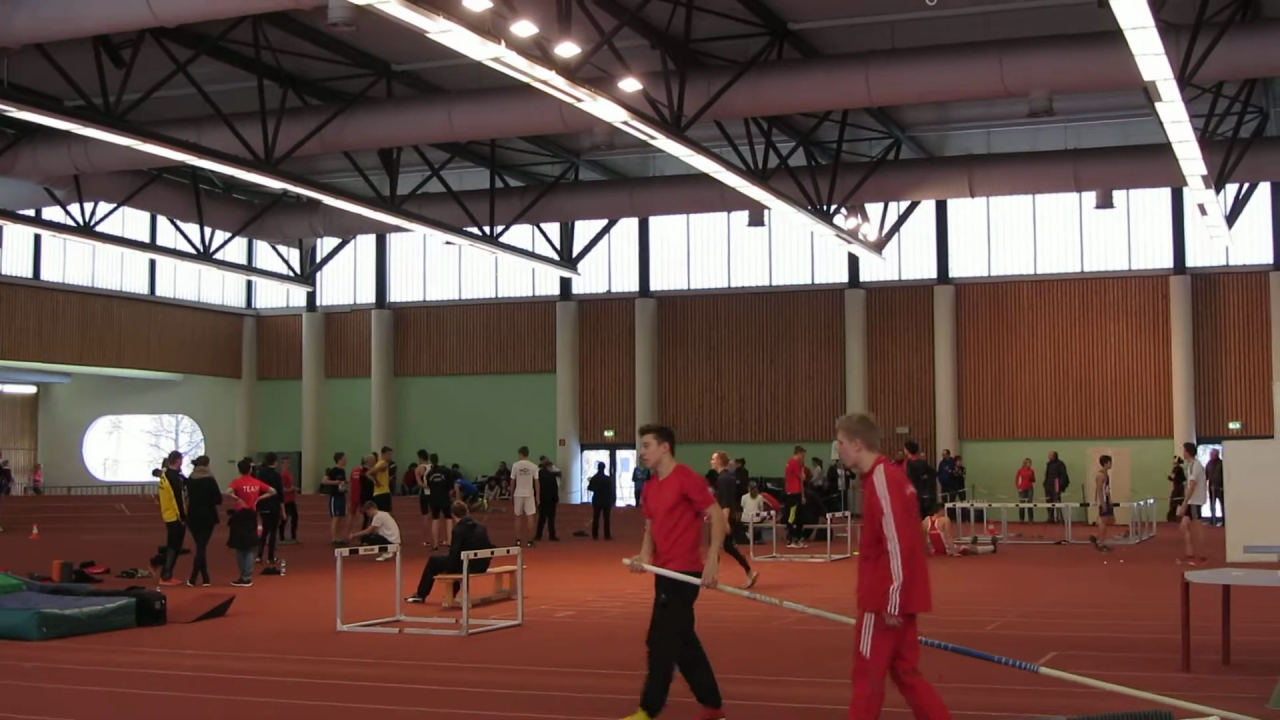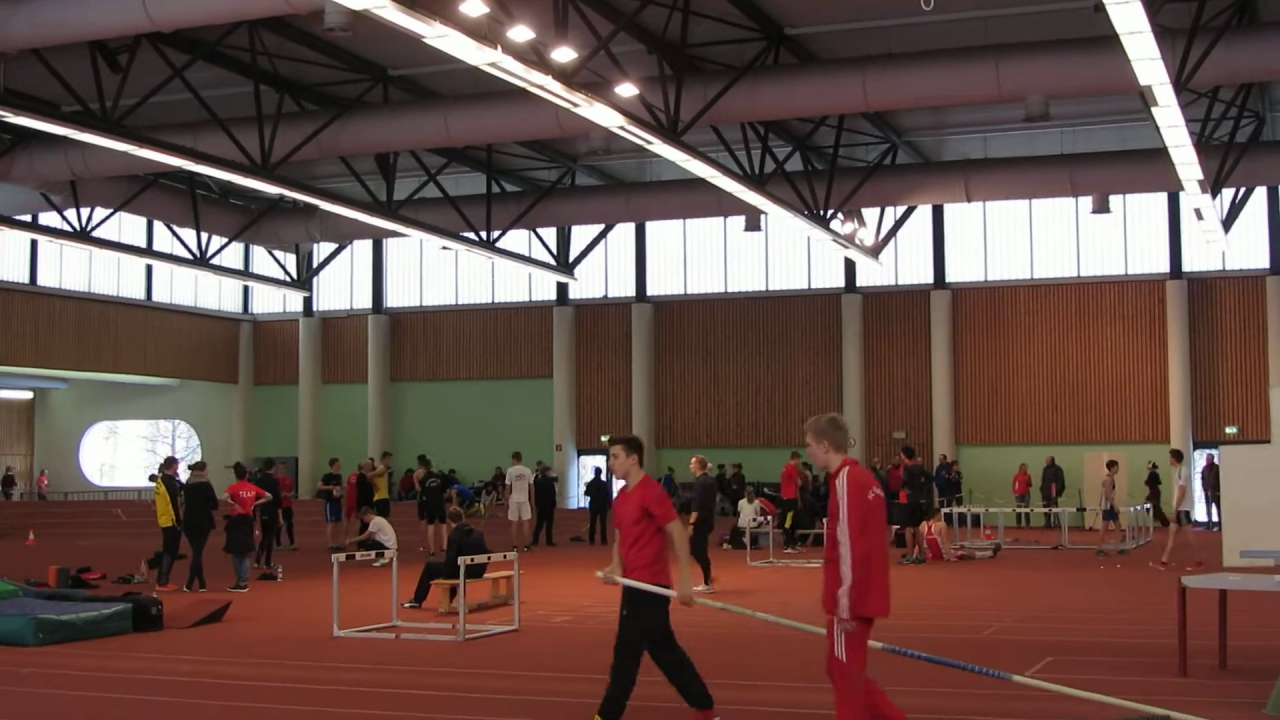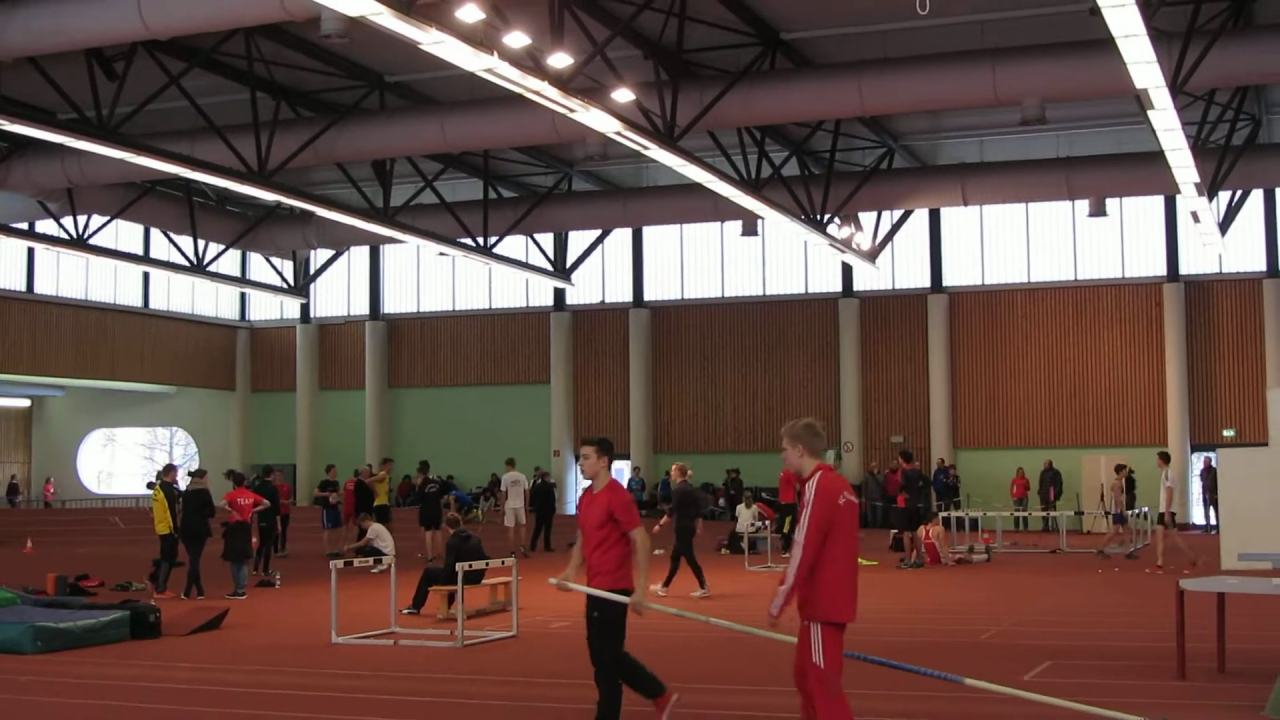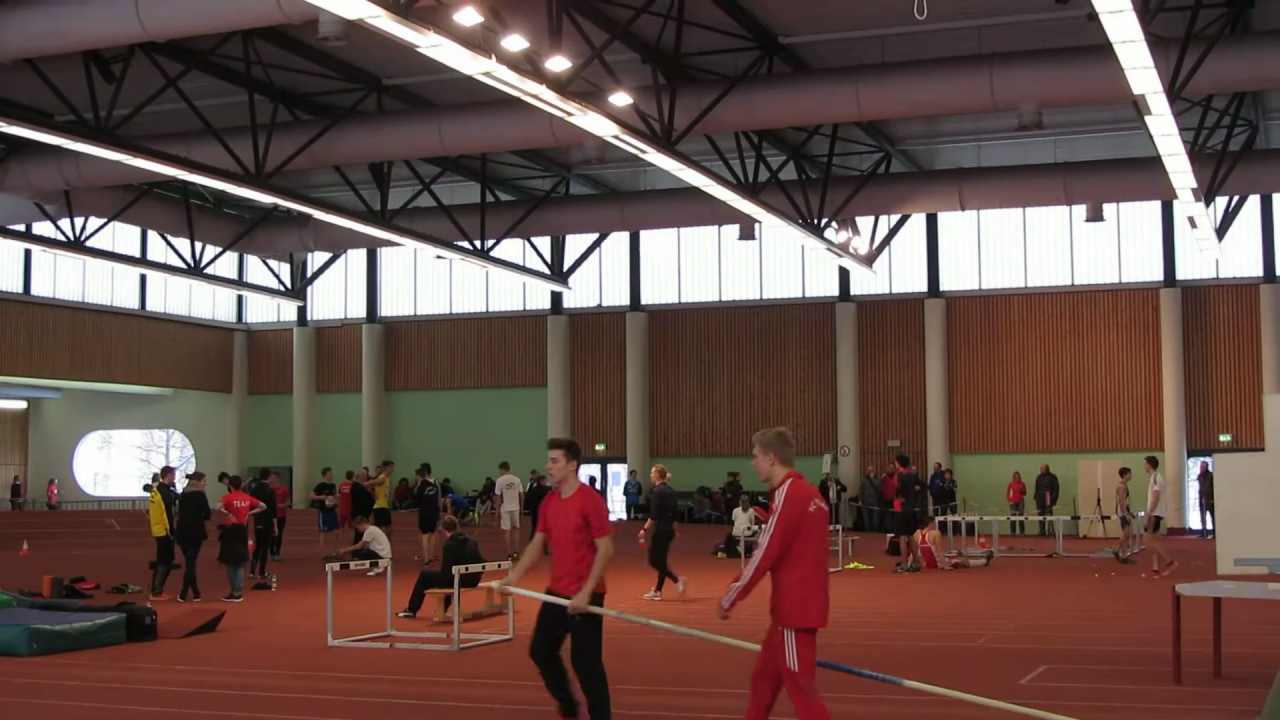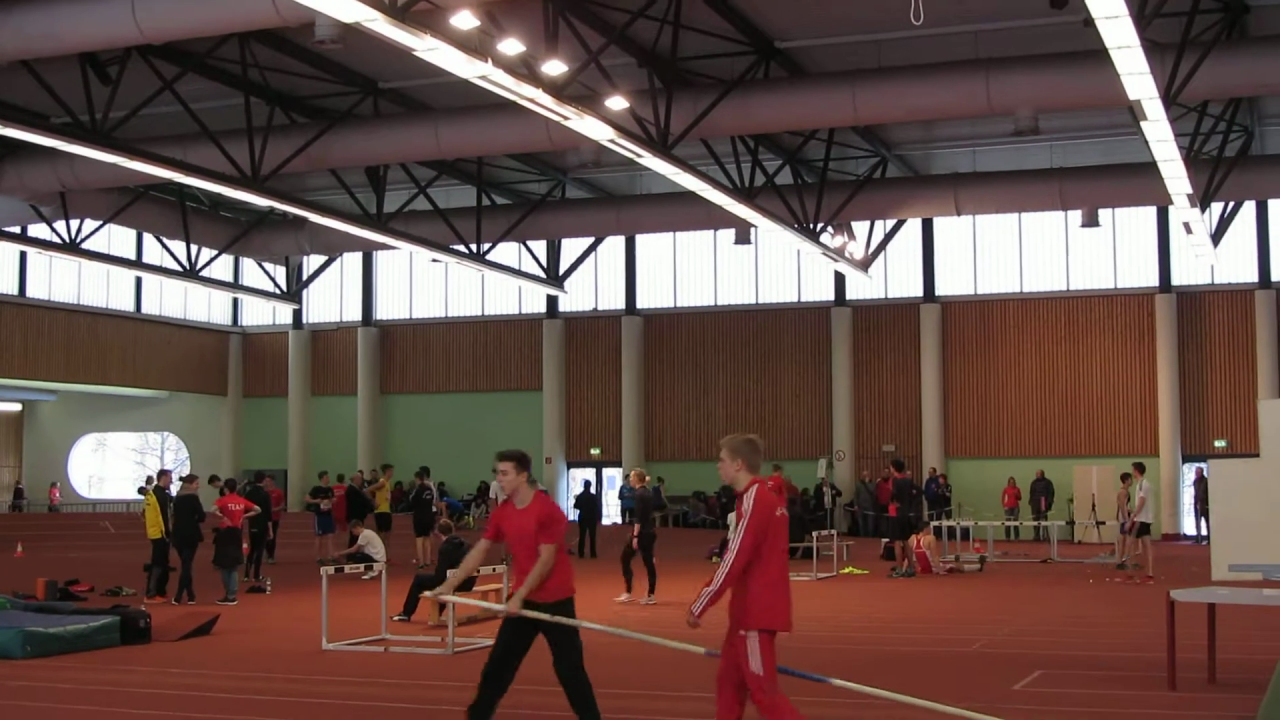
dt=0.2s
person 1, frame 1
left shoulder: (882, 479)
right shoulder: (891, 475)
left elbow: (898, 545)
left wrist: (892, 601)
left hip: (885, 598)
right hip: (901, 596)
left knee: (868, 674)
right knee: (905, 672)
person 1, frame 2
left shoulder: (846, 482)
right shoulder: (862, 477)
left elbow: (850, 549)
left wrist: (844, 604)
left hip: (852, 599)
right hip: (864, 595)
left knee: (846, 677)
right knee: (848, 674)
person 1, frame 3
left shoulder: (817, 486)
right shoulder: (838, 483)
left elbow: (803, 551)
left wrist: (778, 602)
left hip: (822, 601)
right hip: (834, 596)
left knee: (824, 682)
right knee: (804, 672)
person 1, frame 4
left shoulder: (787, 494)
right shoulder: (809, 492)
left elbow: (765, 554)
left wrist: (730, 598)
left hip: (794, 606)
right hip: (803, 602)
left knee: (800, 686)
right knee: (765, 676)
person 1, frame 5
left shoulder: (754, 500)
right shoulder: (766, 499)
left elbow: (734, 559)
left wrist: (699, 605)
left hip: (756, 612)
right hip: (754, 610)
left knee: (763, 690)
right knee: (729, 682)
person 2, frame 1
left shoulder: (686, 479)
right shoulder: (649, 487)
left elbow: (717, 518)
left wrist: (711, 562)
right wrist: (645, 554)
left hip: (684, 572)
right hip: (665, 571)
left knee: (660, 641)
right knee: (682, 640)
person 2, frame 2
left shoulder: (651, 492)
right shoulder: (621, 498)
left elbow: (678, 534)
left wrist: (685, 580)
right wrist: (616, 565)
left hip: (648, 586)
right hip: (637, 584)
left knee: (626, 652)
right knee: (664, 651)
person 2, frame 3
left shoulder: (617, 496)
right shoulder: (586, 497)
left elbow: (641, 540)
left wrist: (640, 588)
right wrist: (571, 570)
left hip: (612, 589)
right hip: (599, 587)
left knee: (603, 657)
right knee: (609, 654)
right ankle: (660, 695)
person 2, frame 4
left shoulder: (591, 501)
right shoulder: (549, 502)
left elbow: (606, 549)
right elbow: (538, 543)
left wrist: (586, 592)
right wrist: (515, 575)
left hip: (582, 595)
right hip: (557, 591)
left knee: (585, 660)
right knee: (541, 651)
person 2, frame 5
left shoulder: (548, 510)
right shoulder: (502, 512)
left elbow: (546, 559)
right elbow: (481, 550)
left wrist: (519, 597)
right wrist: (450, 584)
left hip: (554, 599)
right hip: (520, 600)
left knee: (568, 665)
right knee: (499, 661)
